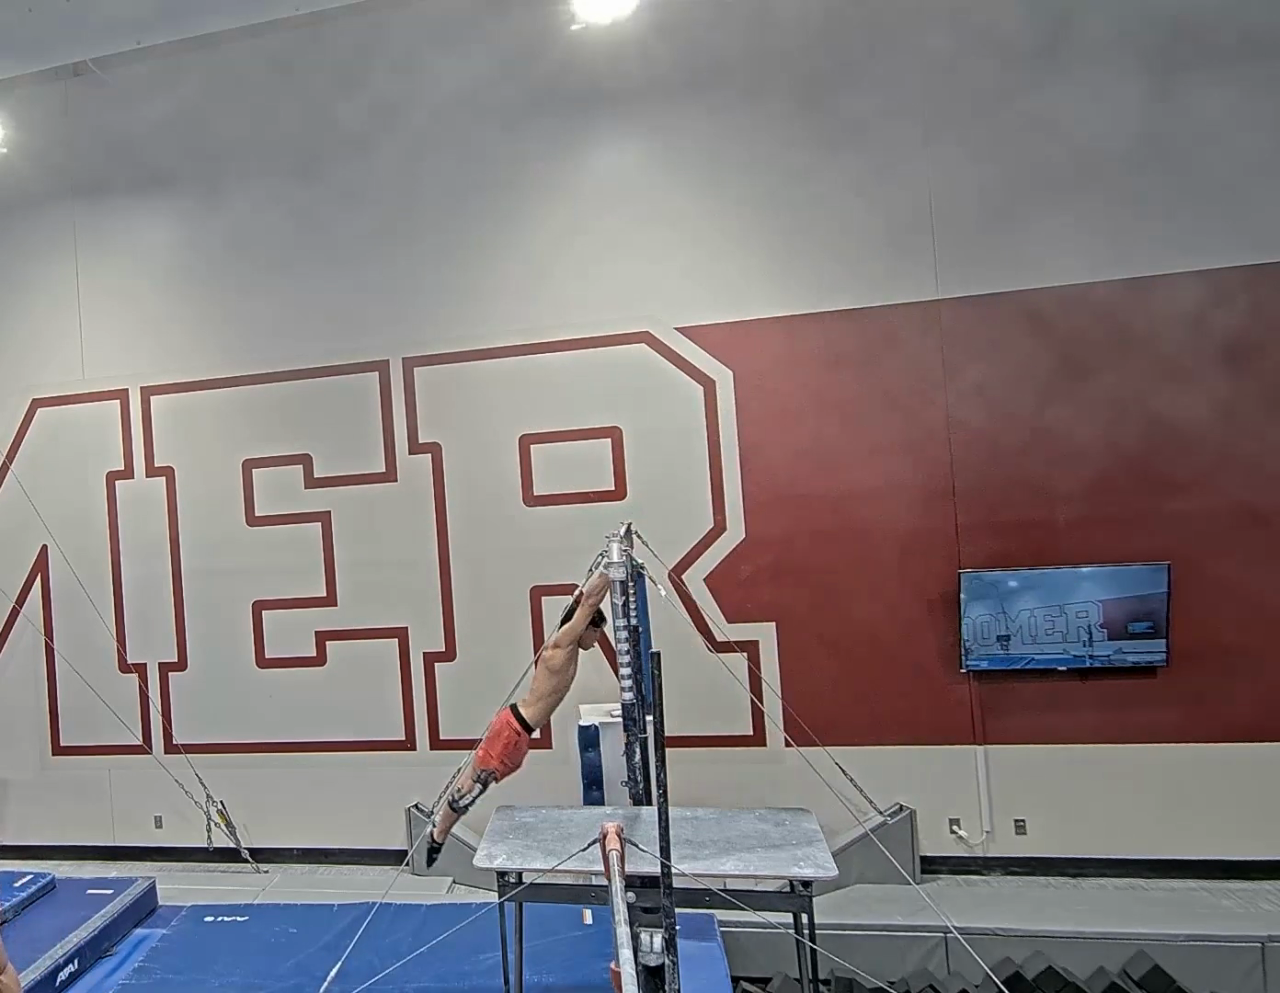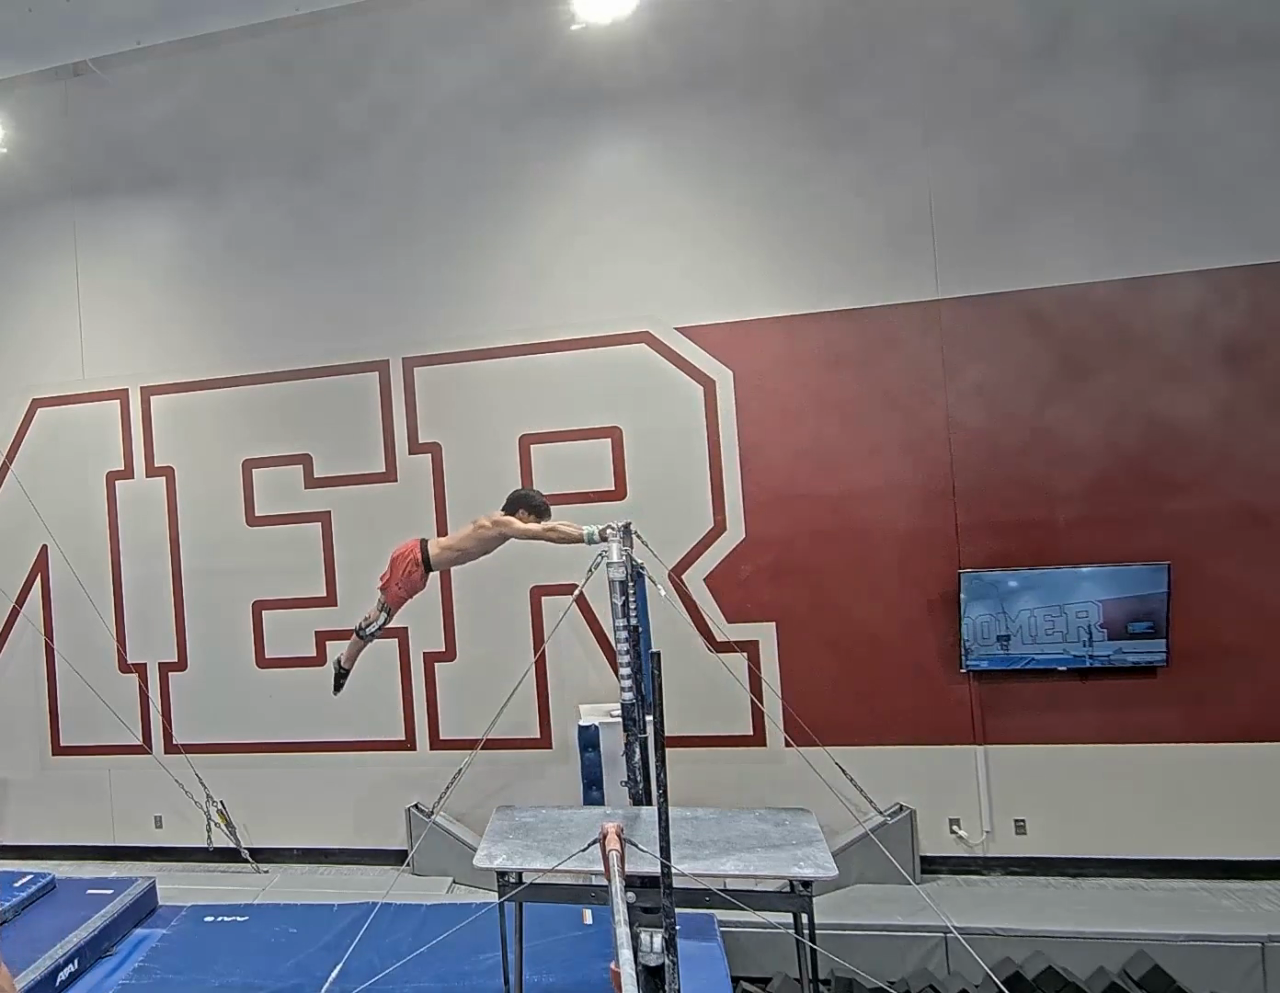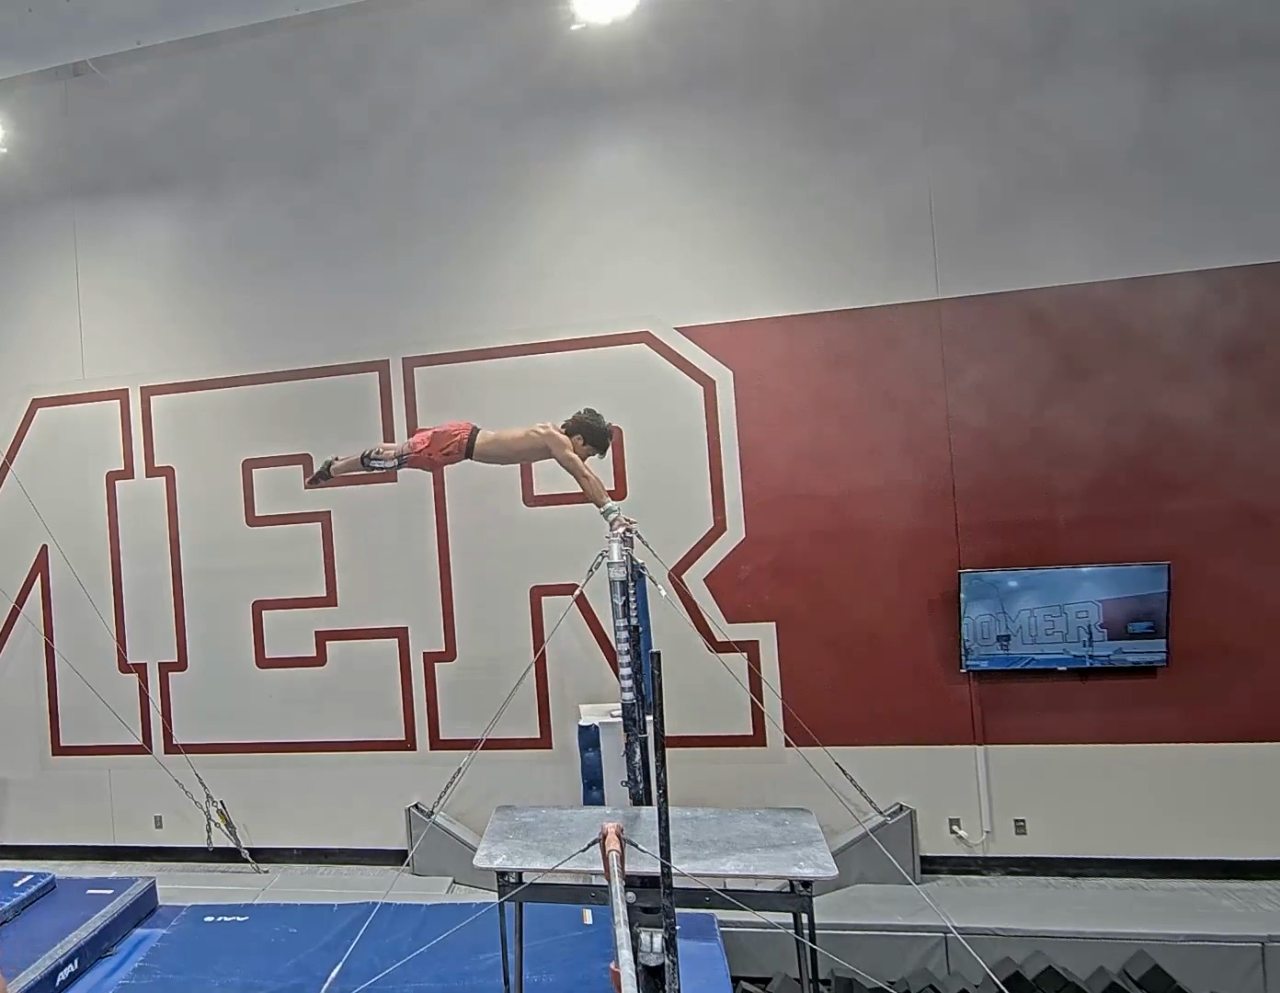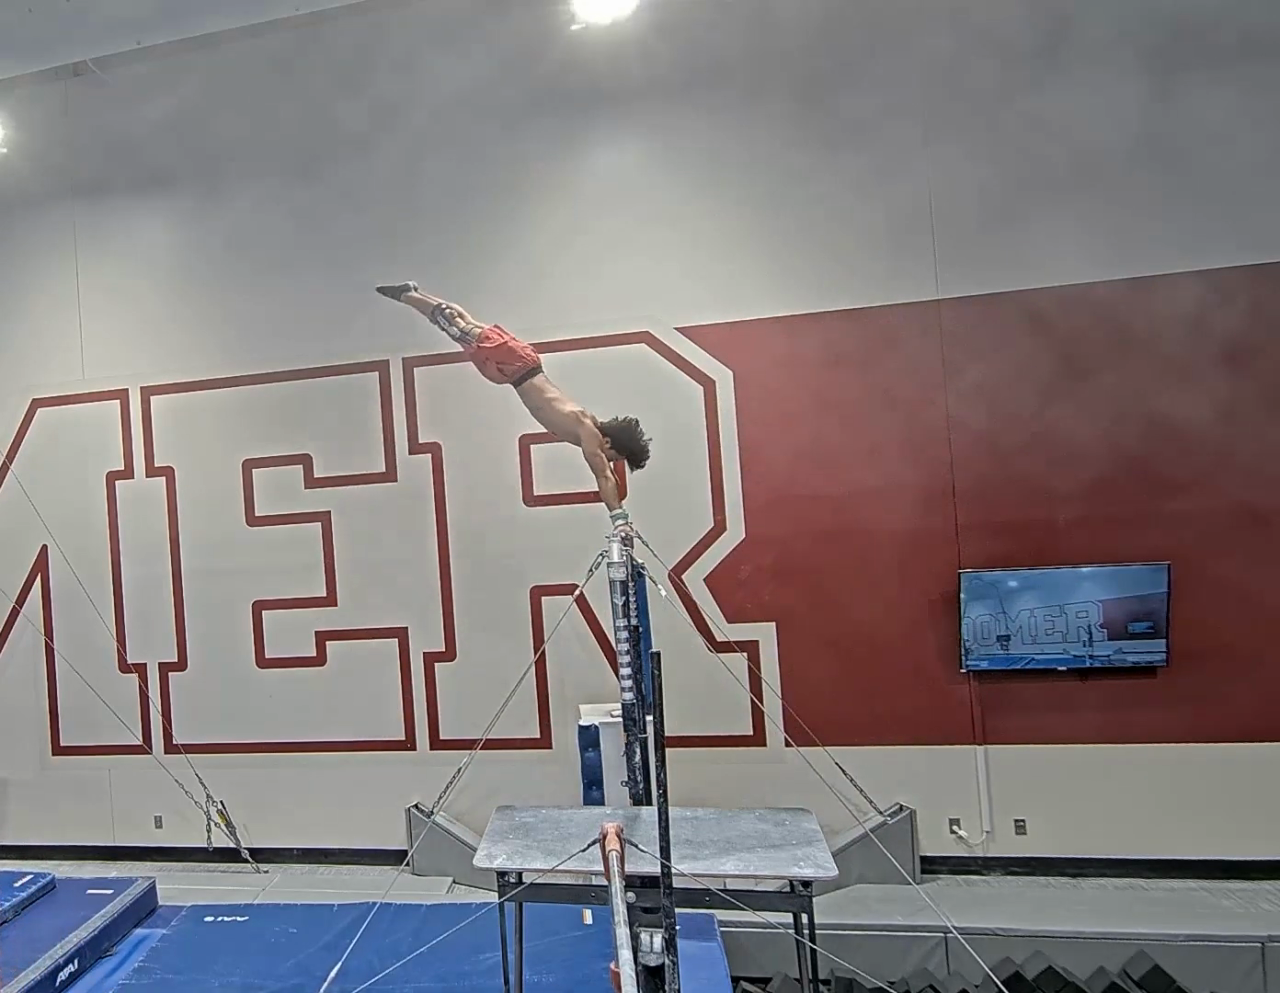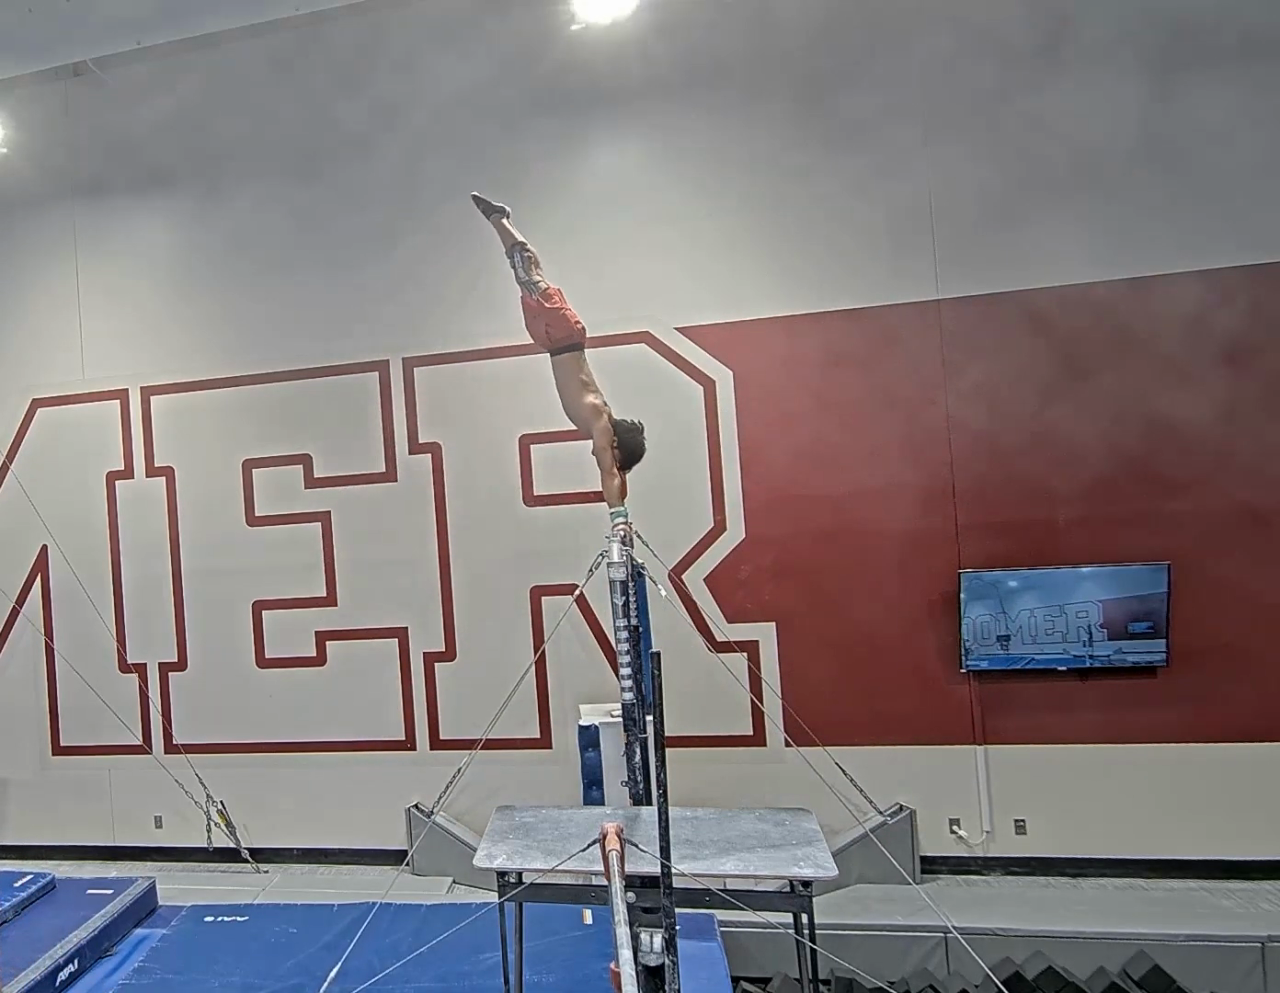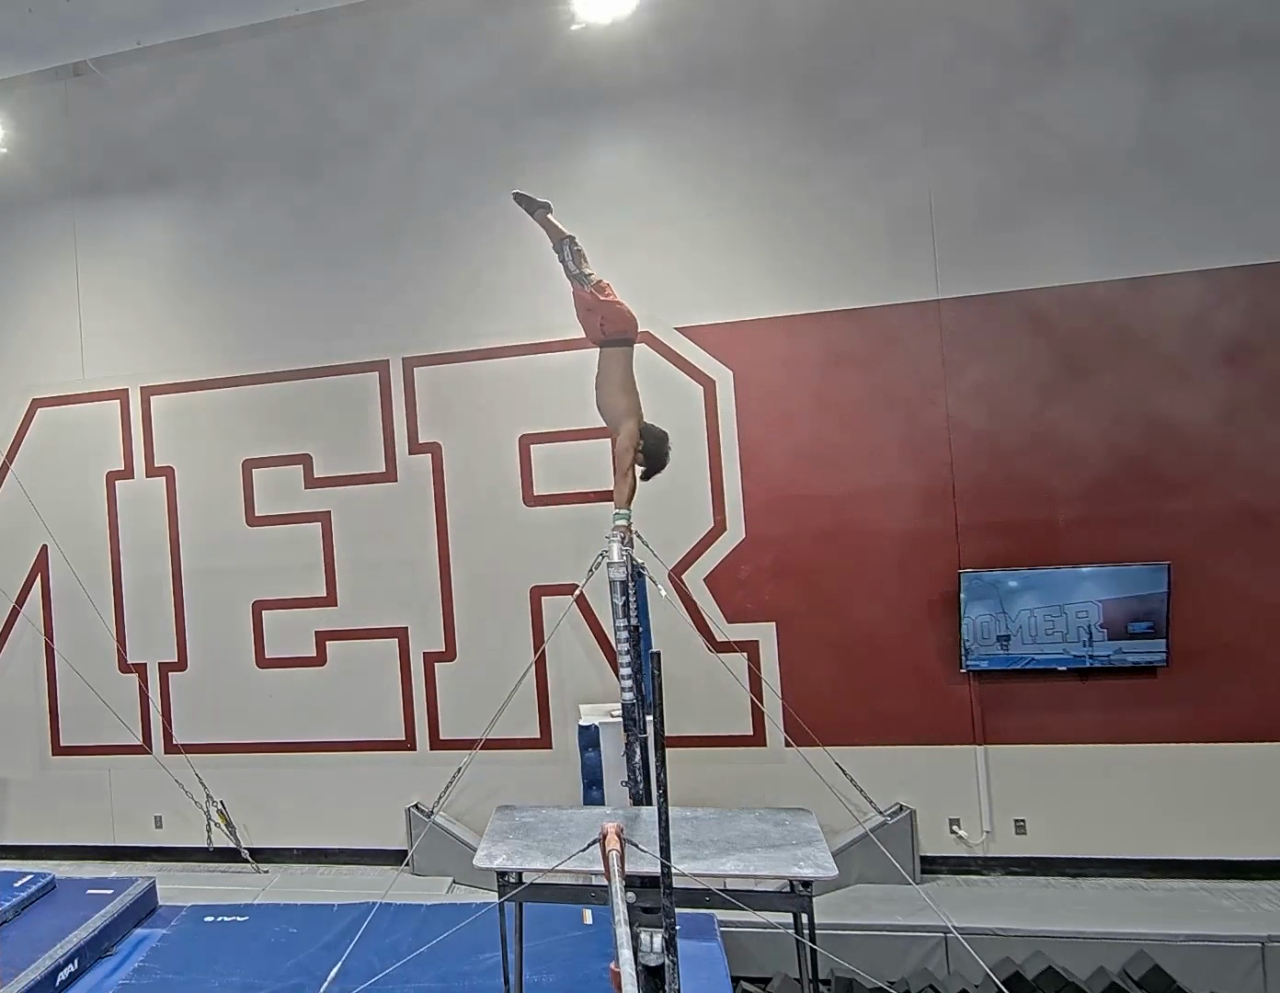
dt=0.2s
person 1, frame 1
left shoulder: (560, 646)
right shoulder: (562, 648)
left elbow: (582, 605)
right elbow: (585, 608)
right wrist: (603, 579)
left hip: (515, 726)
right hip: (514, 730)
left knee: (475, 779)
right knee: (473, 783)
right ankle: (436, 841)
person 1, frame 2
left shoulder: (501, 522)
right shoulder: (502, 524)
left elbow: (546, 528)
right elbow: (546, 530)
left wrist: (591, 532)
right wrist: (590, 533)
left hip: (421, 557)
right hip: (415, 560)
left knee: (380, 615)
right knee: (379, 616)
left ankle: (346, 660)
right ankle: (345, 661)
person 1, frame 3
left shoulder: (558, 437)
right shoulder: (557, 442)
left elbow: (584, 477)
right elbow: (587, 478)
left wrist: (608, 511)
right wrist: (612, 513)
left hip: (464, 437)
right hip: (457, 441)
left knee: (393, 457)
right knee: (391, 458)
left ankle: (337, 465)
right ankle: (335, 467)
person 1, frame 4
left shoulder: (591, 429)
right shoulder: (587, 433)
left elbow: (607, 478)
right elbow: (606, 479)
left wrist: (620, 518)
right wrist: (621, 520)
left hip: (518, 366)
right hip: (512, 364)
left knee: (466, 326)
right knee: (459, 328)
left ankle: (410, 293)
right ankle: (407, 293)
person 1, frame 5
left shoulder: (604, 423)
right shoulder: (602, 428)
left elbow: (613, 476)
right elbow: (610, 476)
left wrist: (620, 518)
right wrist: (619, 519)
left hip: (563, 337)
right hip: (559, 333)
right knee: (531, 279)
right ankle: (499, 218)
person 1, frame 6
left shoulder: (633, 427)
right shoulder: (629, 431)
left elbow: (627, 477)
right elbow: (624, 476)
right wrist: (621, 521)
left hip: (616, 332)
right hip: (613, 330)
right knee: (579, 273)
